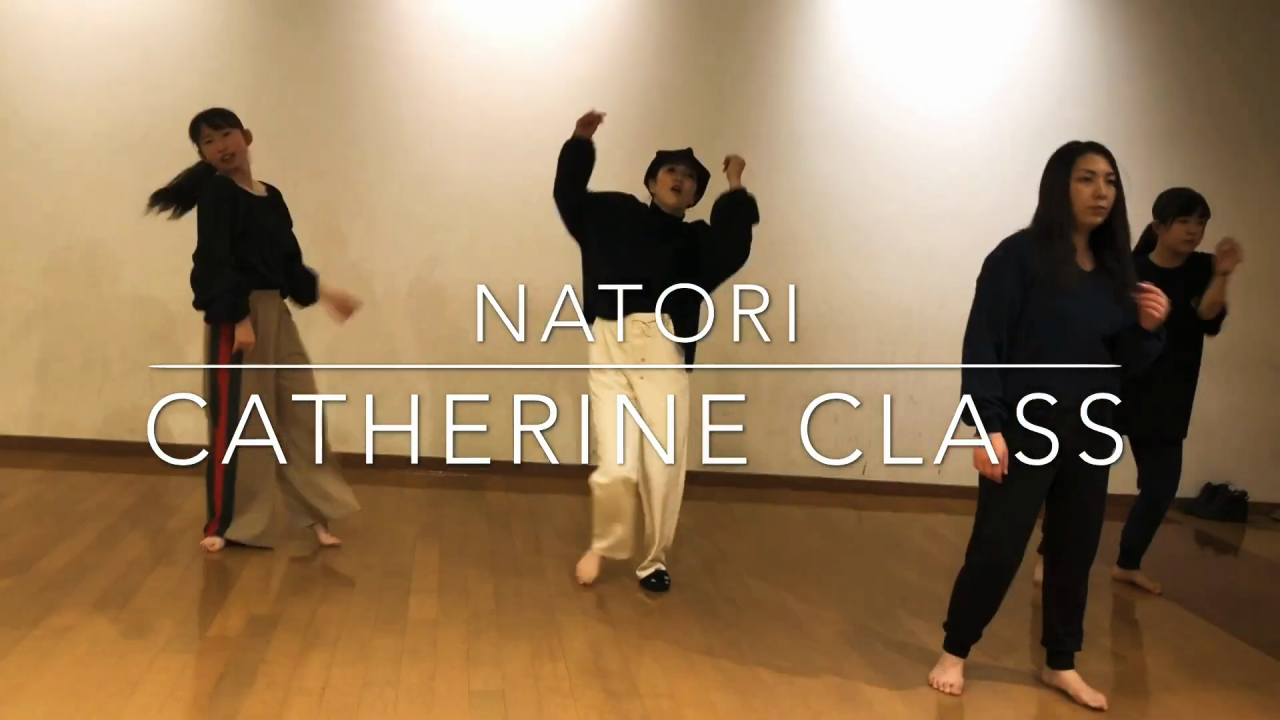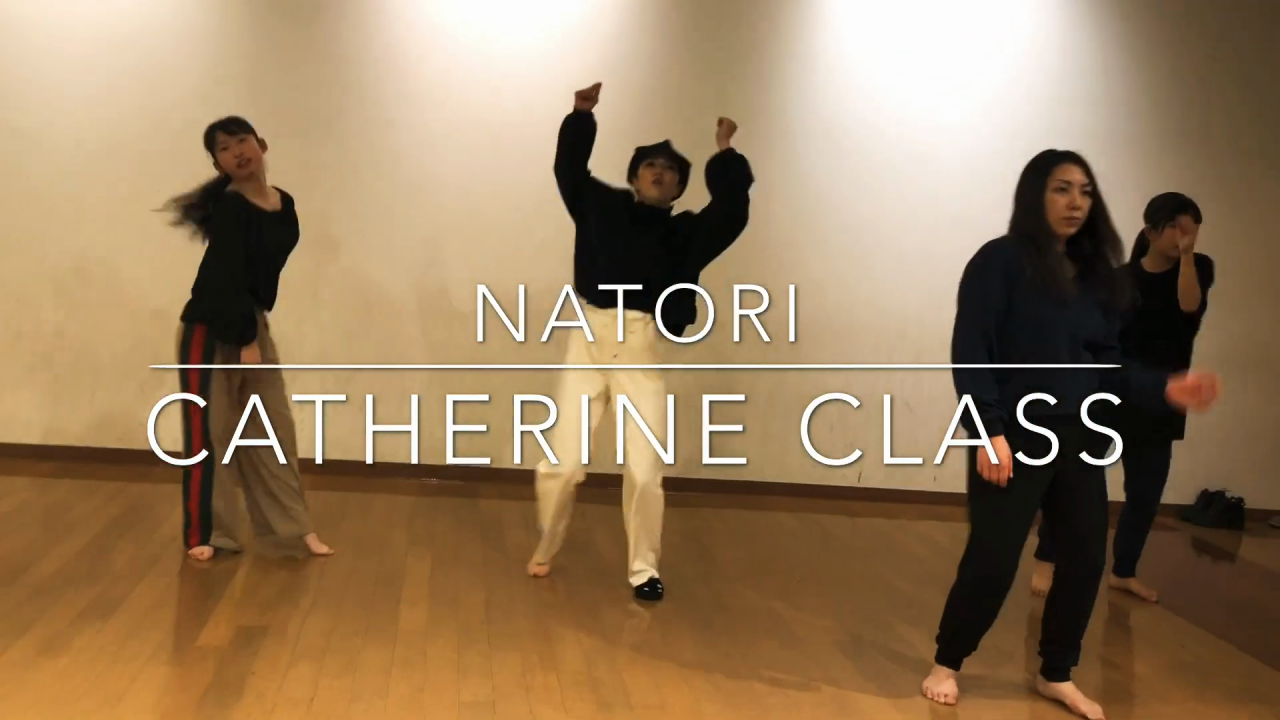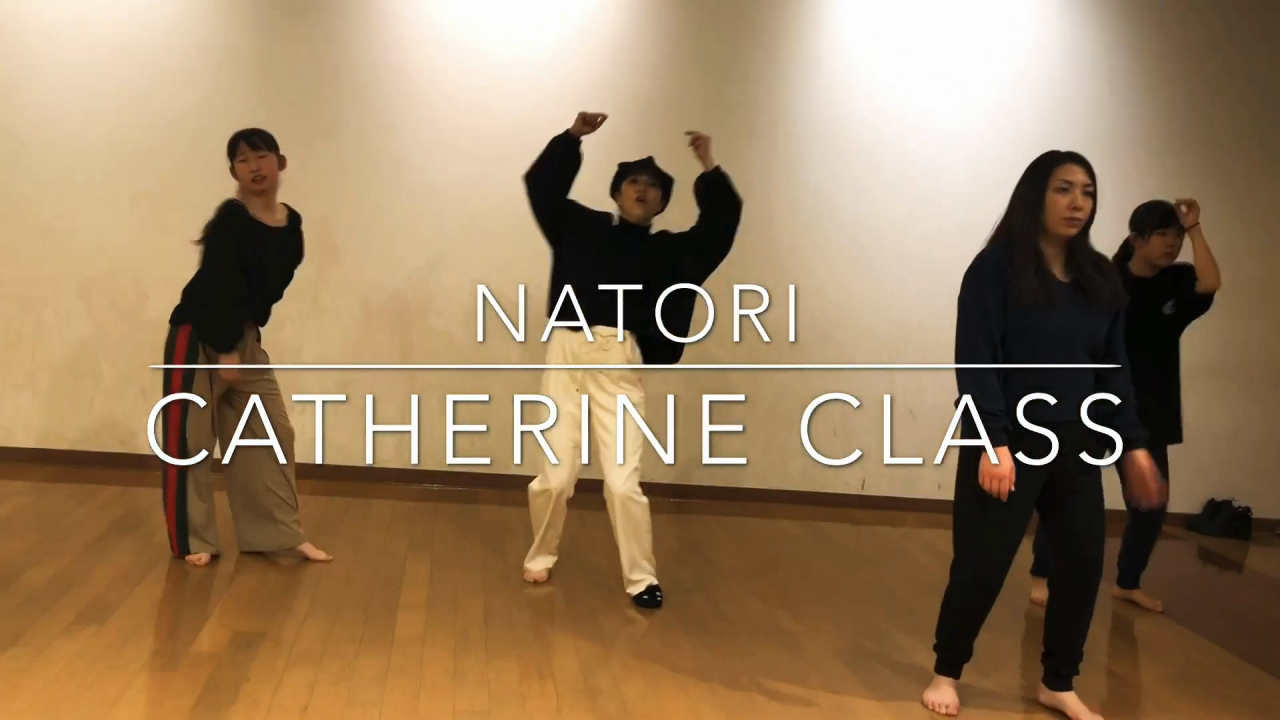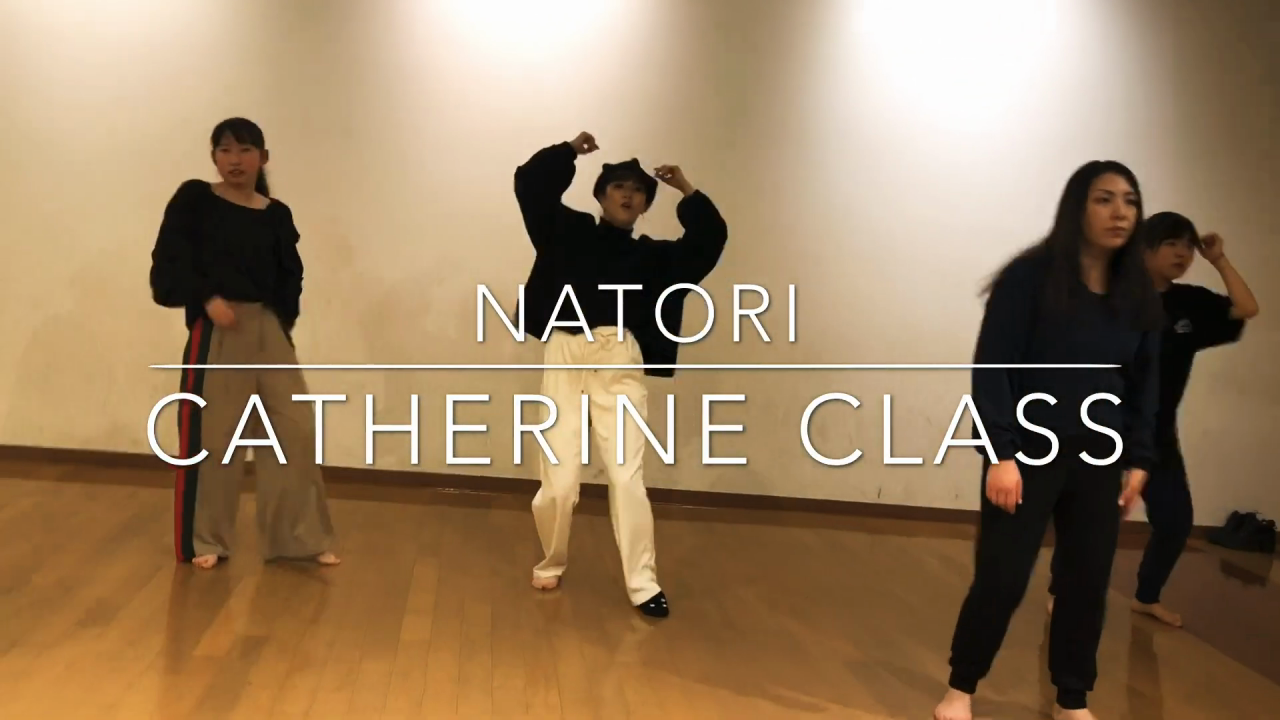
dt=0.2s
person 1, frame 1
left shoulder: (1116, 266)
right shoulder: (1019, 255)
left elbow: (1127, 360)
right elbow: (982, 346)
left wrist: (1150, 327)
right wrist: (988, 428)
left hip: (1089, 428)
right hip: (1023, 425)
left knee: (1076, 547)
right knee: (998, 546)
left ankle: (1061, 663)
right ankle: (955, 650)
person 1, frame 2
left shoulder: (1097, 274)
right shoulder: (1000, 260)
left elbow: (1103, 364)
right elbow: (971, 353)
left wrist: (1166, 388)
right wrist: (989, 431)
left hip: (1077, 435)
right hip: (1015, 432)
left knee: (1086, 556)
right knee: (992, 557)
left ankle: (1057, 674)
right ankle: (946, 662)
person 1, frame 3
left shoulder: (1100, 278)
right shoulder: (995, 268)
left elbow: (1113, 368)
right elbow: (976, 362)
left wrist: (1133, 443)
right wrist: (993, 443)
left hip: (1074, 443)
right hip: (1007, 441)
left knee: (1084, 562)
right knee: (981, 566)
right ankle: (946, 672)
person 1, frame 4
left shoulder: (1139, 291)
right shoulder: (1030, 277)
left elbow: (1144, 384)
right elbow: (992, 368)
left wrist: (1138, 460)
right wrist: (999, 454)
left hip: (1098, 455)
right hip: (1029, 448)
left knee: (1089, 580)
right knee: (1003, 576)
person 2, frame 1
left shoulder: (697, 238)
right shoulder: (615, 213)
left elbow: (730, 255)
right elbow: (569, 196)
left wrist: (735, 191)
right wrist: (580, 144)
left hip: (664, 352)
right hip: (610, 350)
left knee: (665, 471)
right knee: (615, 468)
left ankle: (652, 561)
right ankle: (604, 548)
person 2, frame 2
left shoulder: (685, 231)
right shoulder: (604, 206)
left elbow: (732, 214)
right elbow: (570, 168)
left wrist: (725, 154)
right wrist: (581, 115)
left hip: (642, 350)
right hip: (590, 341)
left knee: (644, 471)
right knee: (562, 462)
left ankle: (643, 569)
right ankle: (547, 547)
person 2, frame 3
left shoulder: (667, 251)
right shoulder: (584, 228)
left elbow: (719, 227)
right elbow: (541, 184)
left wrist: (708, 168)
right wrist: (573, 137)
left hip: (620, 365)
right hip: (568, 355)
left knee: (623, 482)
right knee: (555, 476)
left ankle: (641, 578)
right ankle: (541, 558)
person 2, frame 4
left shoulder: (651, 255)
right shoulder: (568, 230)
left elbow: (708, 242)
right elbow: (530, 183)
left wrist: (687, 193)
right wrist: (570, 151)
left hip: (621, 366)
right hip: (566, 358)
left knee: (627, 478)
right knee: (558, 483)
left ankle: (643, 584)
right ankle: (551, 565)
person 3, frame 1
left shoulder: (272, 198)
right shoulder: (217, 192)
right elbow: (214, 262)
left wrist: (324, 294)
right wrist: (240, 321)
left hip: (277, 313)
right hip: (235, 317)
left knee: (299, 414)
right knee: (237, 423)
left ankle: (316, 516)
right ankle: (226, 524)
person 3, frame 2
left shoulder: (285, 206)
right shoulder: (228, 209)
right elbow: (225, 280)
right wrist: (245, 344)
left hip: (255, 325)
right hip: (210, 330)
left knee: (276, 428)
right knee: (210, 431)
left ankle: (294, 528)
right ankle: (205, 534)
person 3, frame 3
left shoulder: (290, 224)
right shoulder: (231, 219)
right elbow: (218, 290)
left wrist: (243, 344)
right wrist: (226, 352)
left hip: (245, 336)
right hip: (197, 337)
left knee: (273, 434)
right knee: (190, 440)
left ankle: (286, 534)
right ankle: (193, 540)
person 3, frame 4
left shoulder: (277, 216)
right shoulder: (193, 199)
left elbow: (290, 279)
right elbow: (167, 266)
left wrist: (279, 325)
right wrist: (209, 300)
left hip: (270, 331)
right hip: (214, 331)
left knee: (297, 433)
right knee: (209, 441)
left ankle: (307, 538)
right ankle: (203, 541)
person 4, frame 1
left shoulder: (1205, 270)
left elbow: (1209, 317)
left wrist: (1222, 274)
left hip: (1165, 404)
left knee: (1161, 489)
left ankle: (1128, 565)
person 4, frame 2
left shoulder: (1197, 268)
left elbow: (1189, 307)
left wrist: (1187, 253)
left hip: (1155, 407)
left knee: (1145, 495)
left ankle: (1123, 572)
right ankle: (1045, 563)
person 4, frame 3
left shoulder: (1180, 280)
left elbow: (1210, 283)
left wrist: (1194, 228)
left hip: (1148, 418)
left knee: (1151, 507)
left ankle: (1127, 584)
right ankle: (1042, 576)
person 4, frame 4
left shoulder: (1192, 302)
left elbow: (1247, 309)
left wrist: (1219, 259)
left hip: (1155, 435)
left knee: (1176, 522)
left ankle: (1147, 598)
right ankle: (1061, 592)
